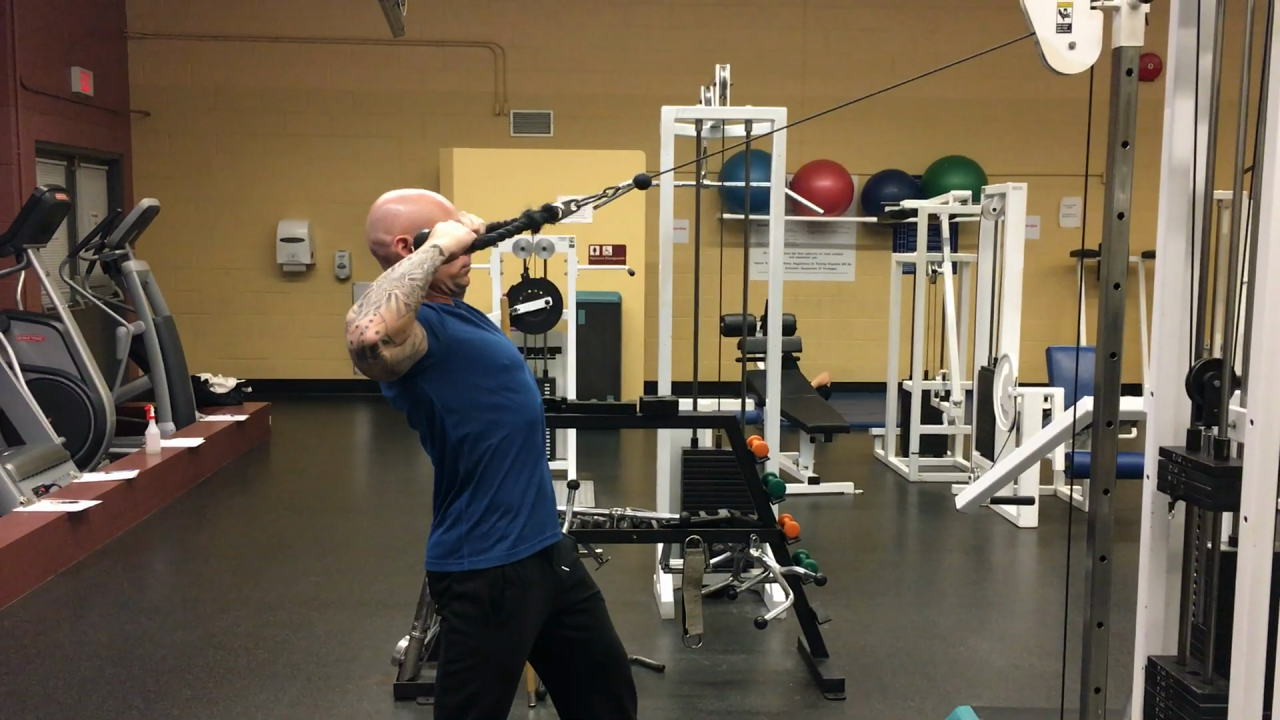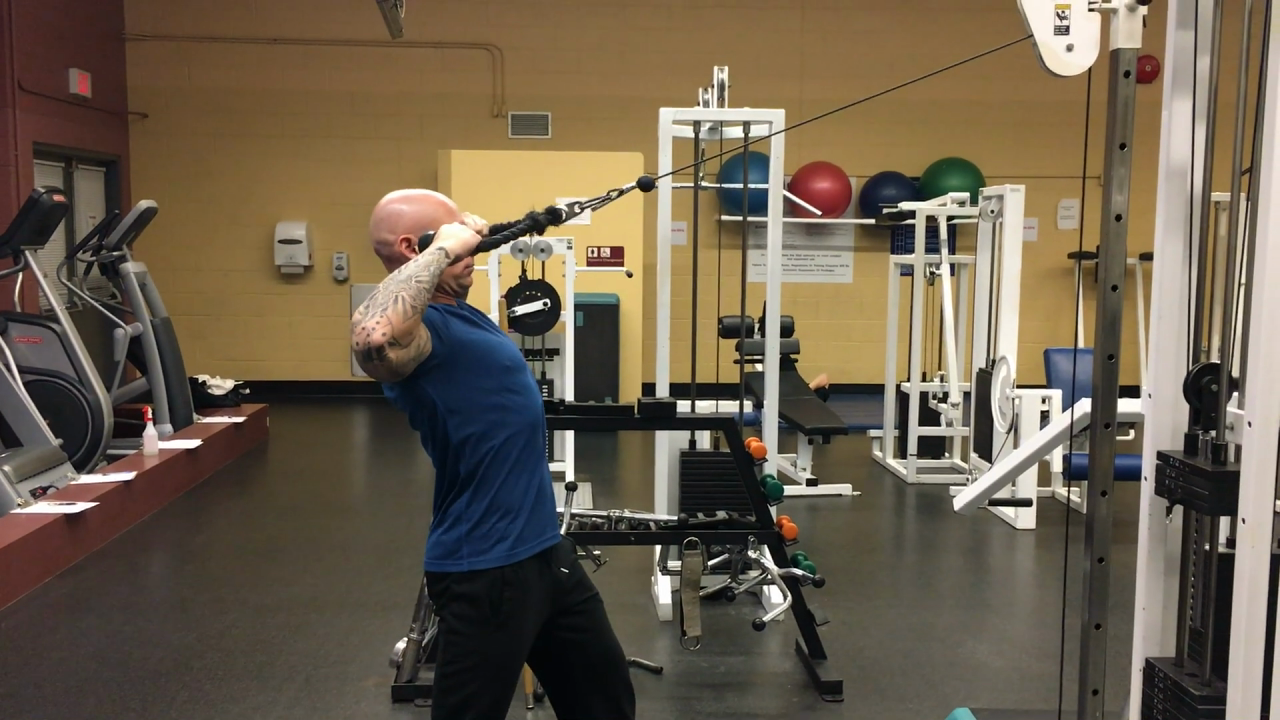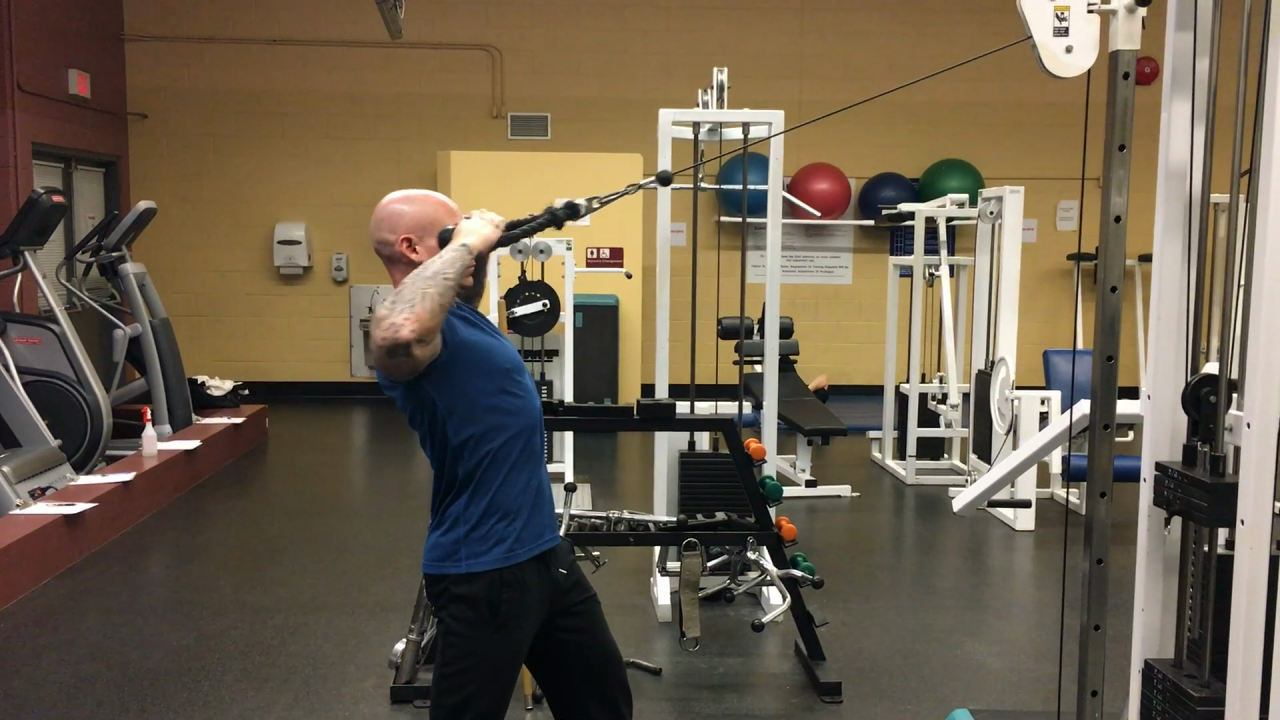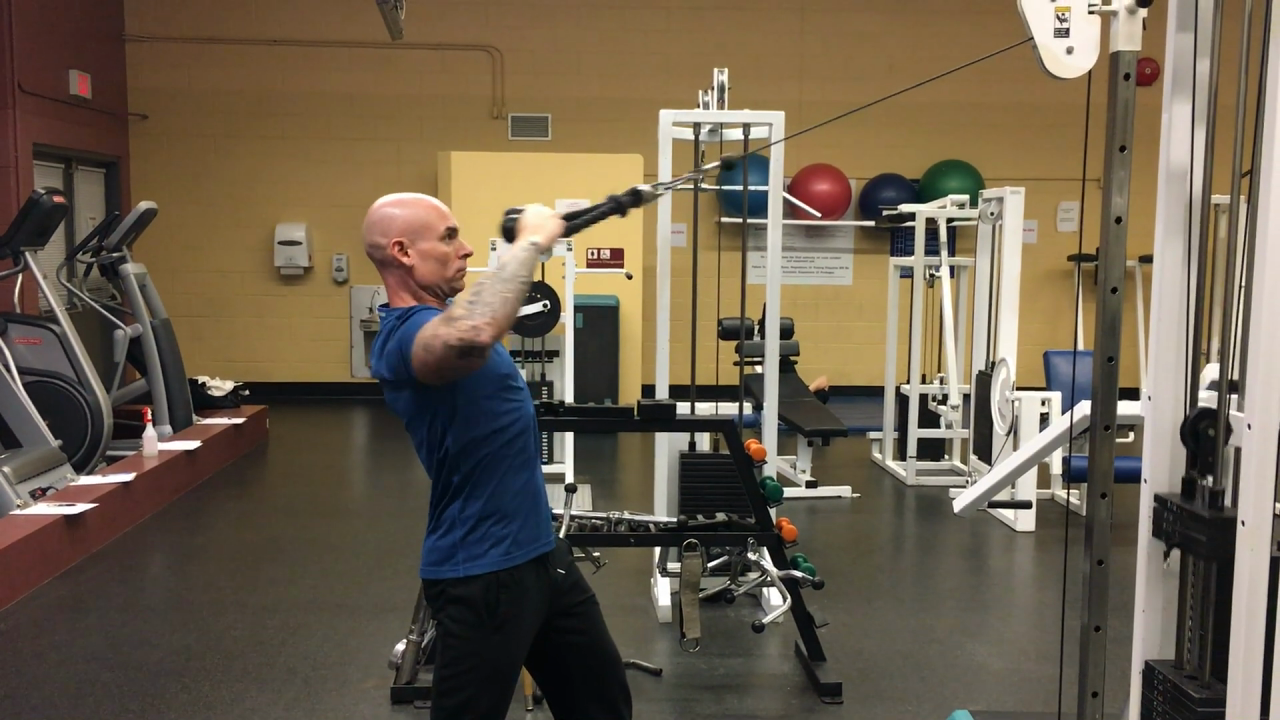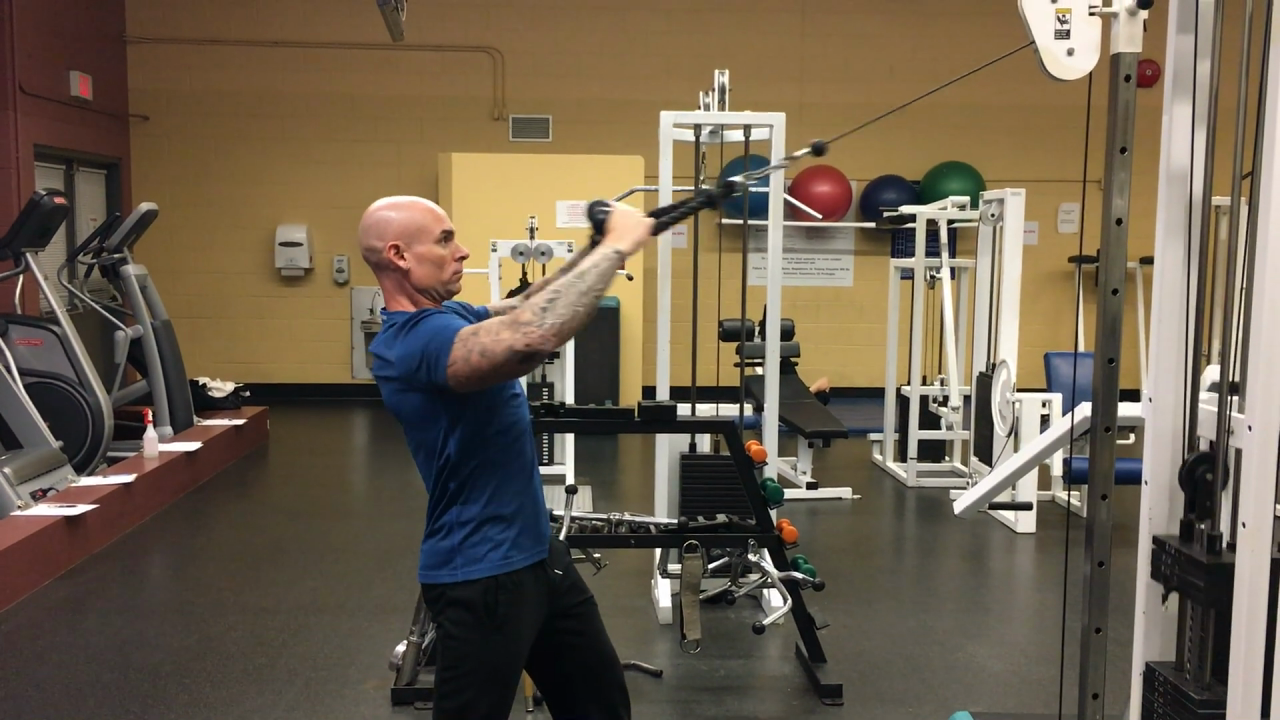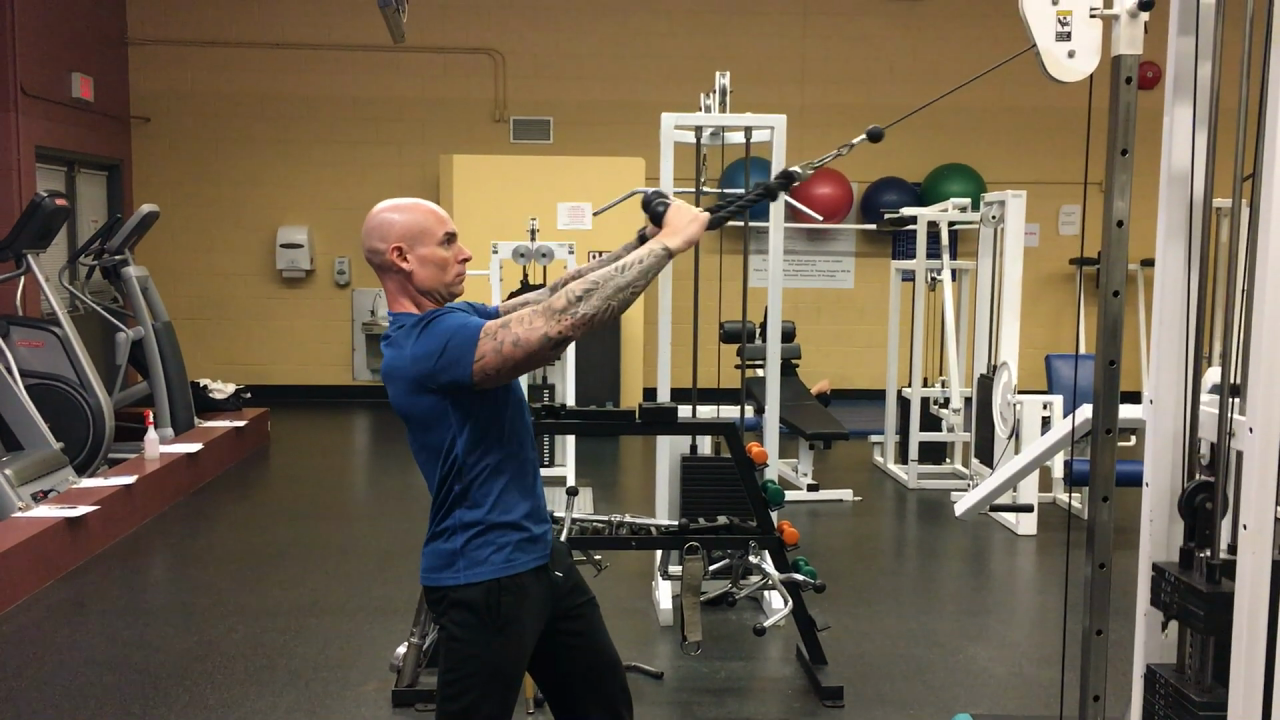
dt=0.2s
person 1, frame 1
left shoulder: (450, 313)
right shoulder: (414, 330)
right elbow: (367, 334)
left wrist: (463, 238)
right wrist: (437, 246)
left hip: (545, 547)
right hip: (487, 567)
person 1, frame 2
left shoulder: (451, 314)
right shoulder: (416, 329)
right elbow: (373, 336)
left wrist: (467, 240)
right wrist: (444, 249)
left hip: (544, 548)
right hip: (486, 568)
person 1, frame 3
left shoulder: (449, 314)
right shoulder: (418, 330)
right elbow: (397, 332)
left wrist: (479, 247)
right wrist: (464, 243)
left hip: (542, 549)
right hip: (484, 569)
person 1, frame 4
left shoulder: (434, 322)
right shoulder: (406, 334)
left elbow: (476, 319)
right elbow: (472, 335)
left wrist: (529, 240)
right wrist: (530, 243)
left hip: (538, 550)
right hip: (482, 572)
person 1, frame 5
left shoulder: (446, 319)
right shoulder: (415, 342)
left elbow: (524, 312)
right elbow: (534, 337)
left wrist: (603, 247)
right wrist: (617, 245)
left hip: (536, 552)
right hip: (481, 575)
person 1, frame 6
left shoulder: (451, 320)
right shoulder: (426, 345)
left elbow: (544, 301)
right elbow: (560, 322)
left wrist: (641, 243)
right wrist: (667, 243)
left hip: (537, 555)
right hip: (483, 577)
